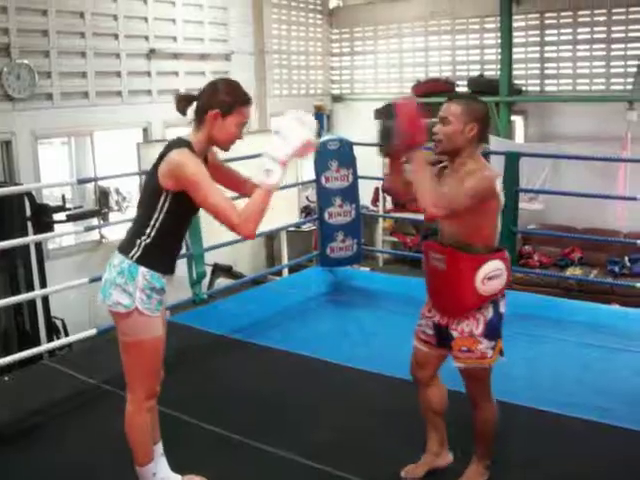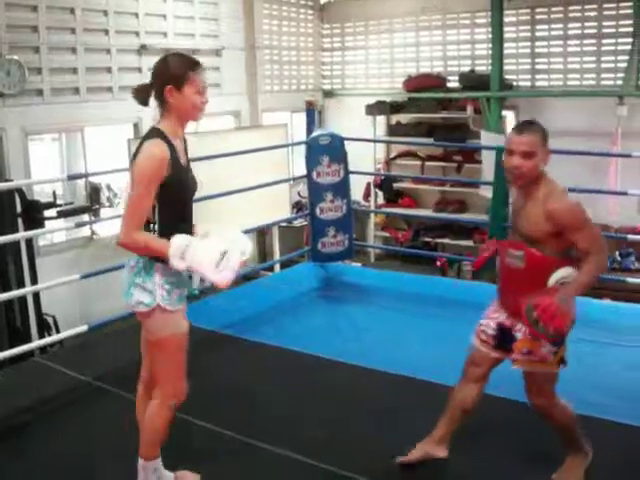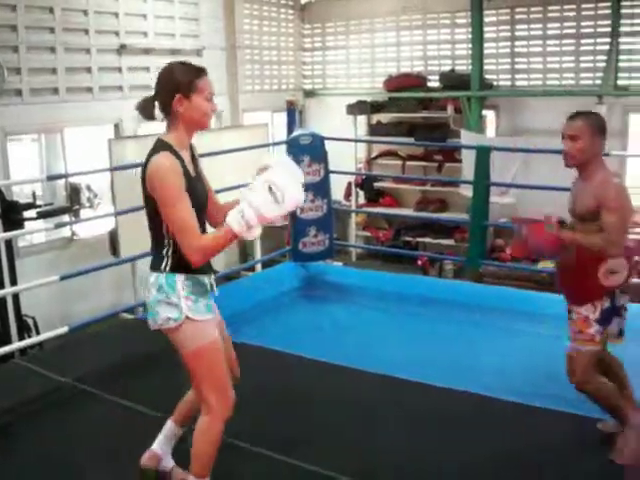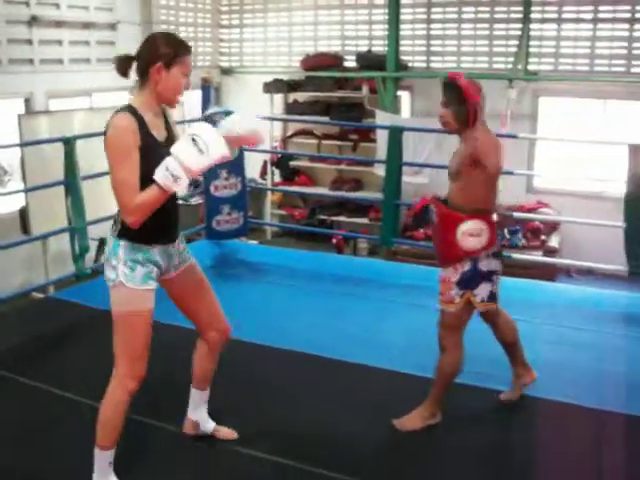
dt=0.5s
person 1, frame 1
left shoulder: (200, 156)
right shoulder: (182, 162)
left elbow: (248, 189)
right elbow: (246, 225)
left wrist: (279, 159)
right wrist: (277, 165)
left hip: (145, 279)
right hip: (135, 281)
left knee: (151, 386)
right knee: (142, 394)
person 1, frame 2
left shoulder: (176, 143)
right shoulder: (154, 151)
right elbow: (128, 236)
left wrist: (210, 247)
right wrist: (187, 251)
left hip: (168, 277)
right hip: (156, 279)
left knee: (153, 382)
right knee: (171, 391)
person 1, frame 3
left shoulder: (186, 152)
right shoulder: (164, 165)
left elbow: (214, 214)
right elbow: (196, 251)
left wrist: (259, 198)
right wrist: (252, 212)
left hip: (196, 287)
right hip: (178, 292)
left knee: (218, 383)
right knee: (220, 403)
person 1, frame 4
left shoulder: (162, 116)
right shoulder: (124, 125)
left elbow: (167, 173)
right elbow: (132, 213)
left wrist: (222, 144)
right wrist: (182, 168)
left hip: (171, 248)
right hip: (133, 256)
left knee: (216, 330)
right knee: (130, 376)
left ankle: (197, 418)
person 2, frame 1
left shoulder: (480, 177)
right shoulder: (449, 170)
left elbow: (432, 207)
right elbow: (409, 189)
left wrist: (413, 151)
right wrist: (408, 153)
left hip: (475, 300)
right hip: (444, 295)
left knee: (478, 392)
right knee: (422, 371)
person 2, frame 2
left shoulder: (559, 205)
right shoulder: (520, 191)
left elbow: (598, 255)
left wrist: (565, 298)
right wrist: (499, 248)
left hip: (540, 310)
right hip: (509, 302)
left knee: (541, 398)
right knee: (473, 371)
right ankle: (436, 442)
person 2, frame 3
left shoulder: (609, 189)
right shoulder: (579, 182)
left wrist: (564, 236)
right wrist: (560, 233)
left hip: (601, 293)
right hip: (581, 288)
left knee: (582, 375)
right knee: (597, 356)
person 2, frame 4
left shoulder: (483, 143)
right shoulder: (467, 147)
left elbow: (494, 165)
left wrist: (471, 118)
right wrist: (438, 203)
left hip: (472, 254)
right hip: (464, 250)
left knee: (449, 334)
right knee: (491, 312)
left ankle: (431, 408)
right ankle: (522, 371)
